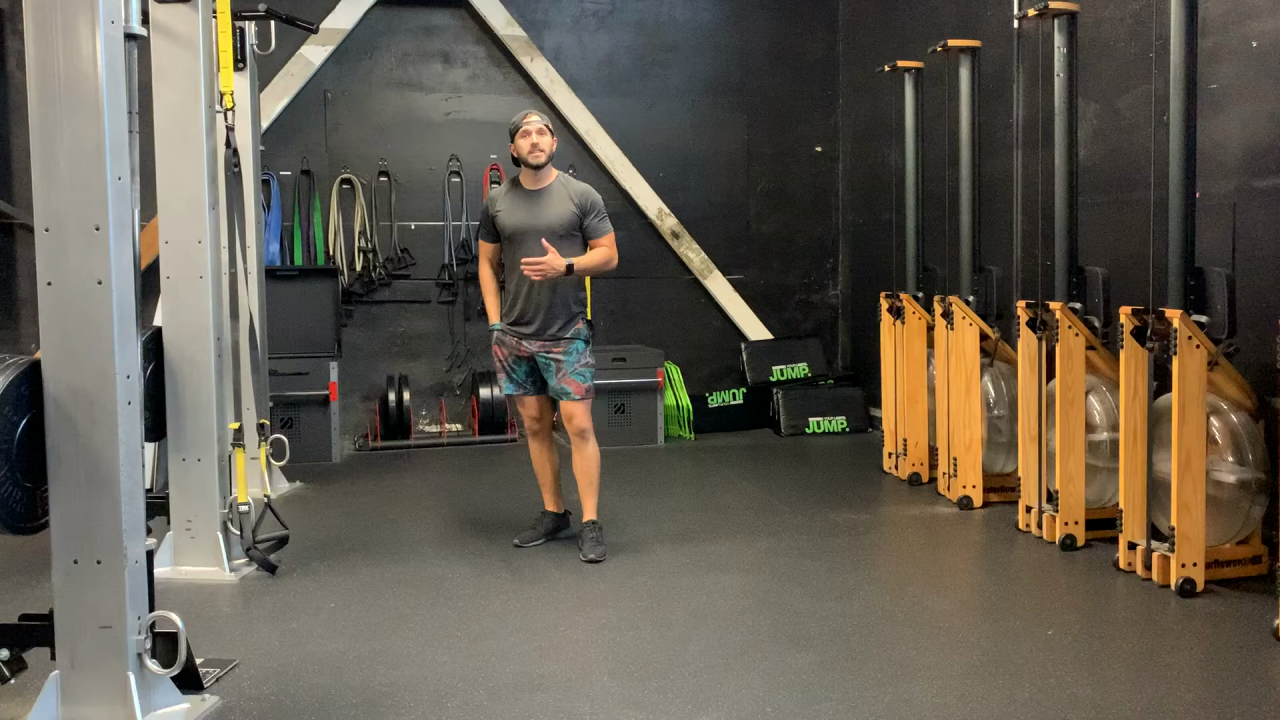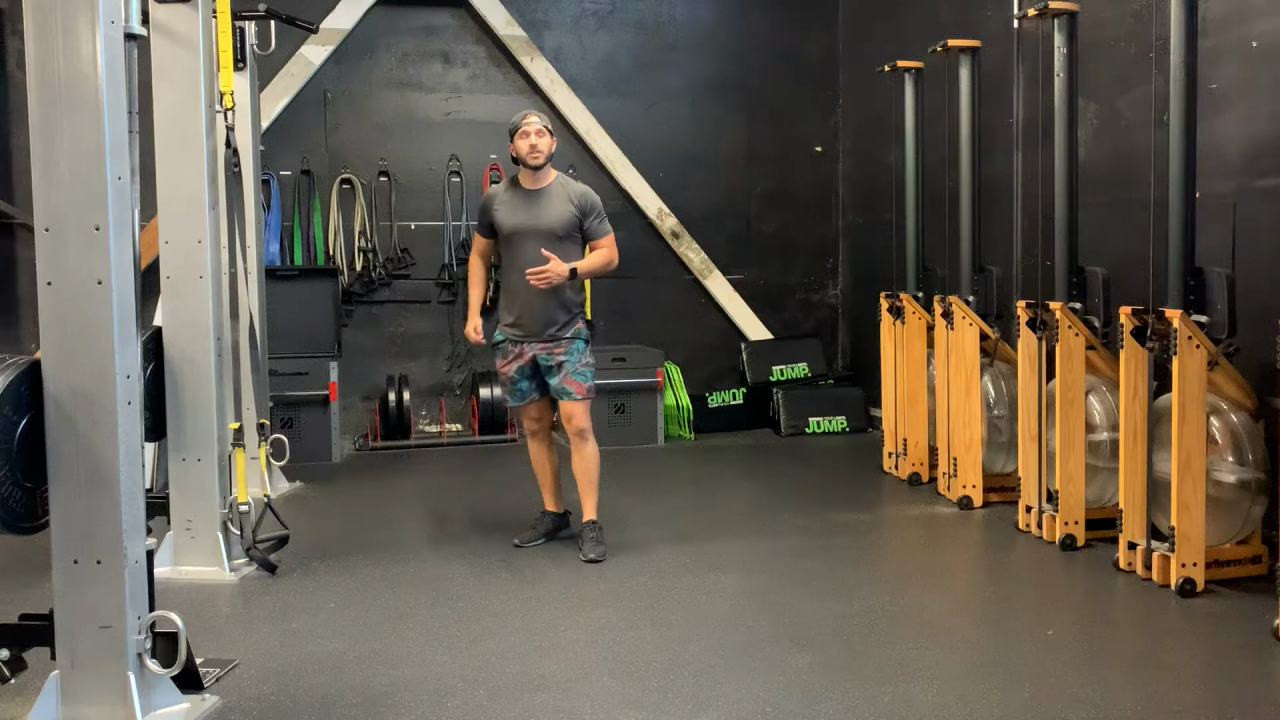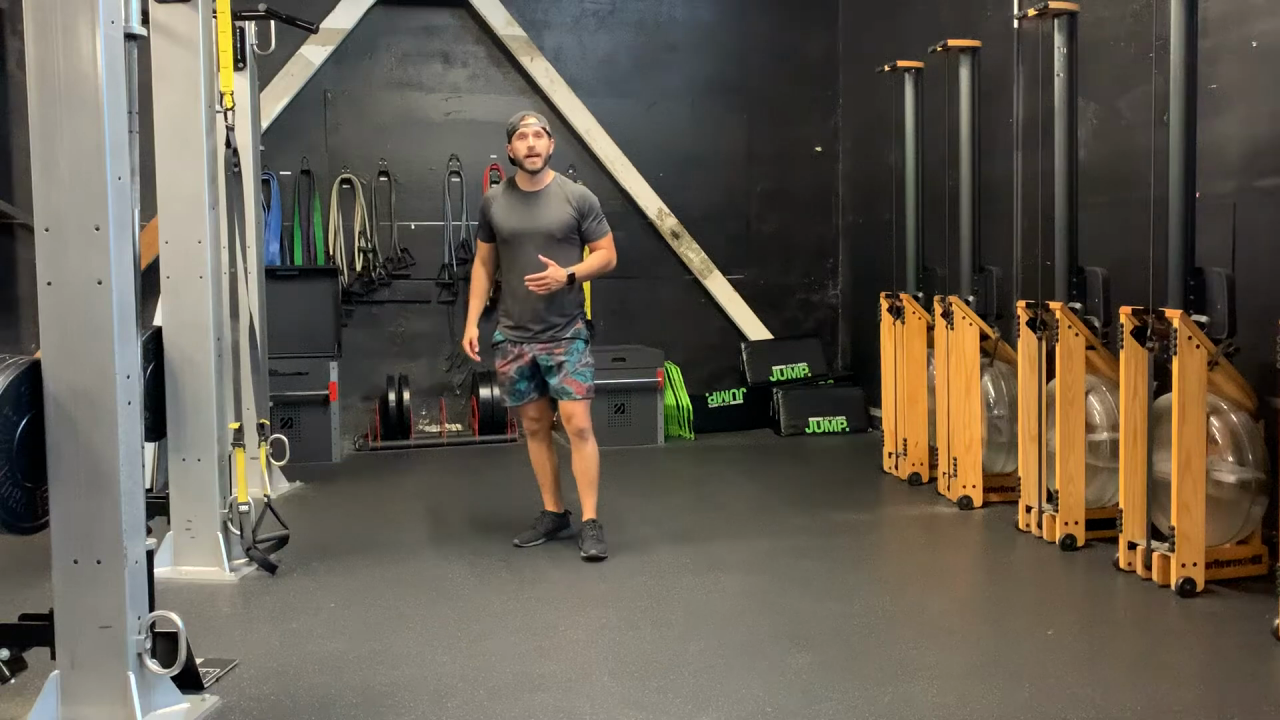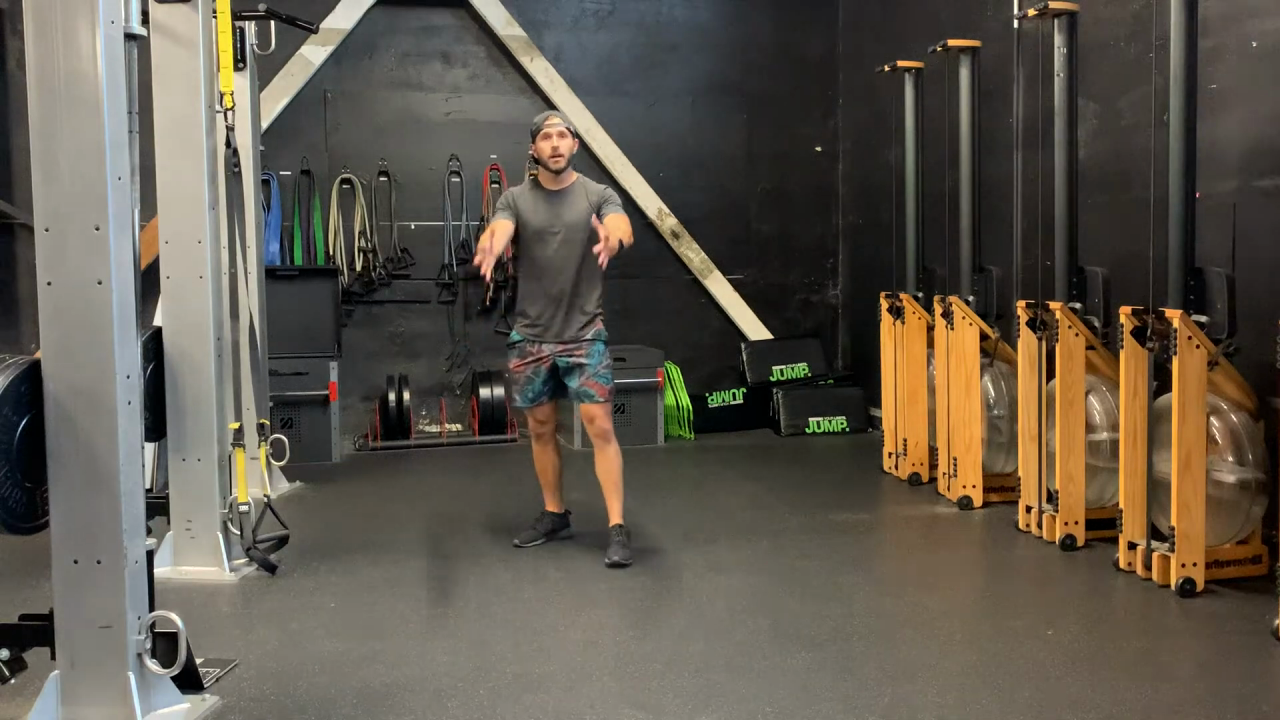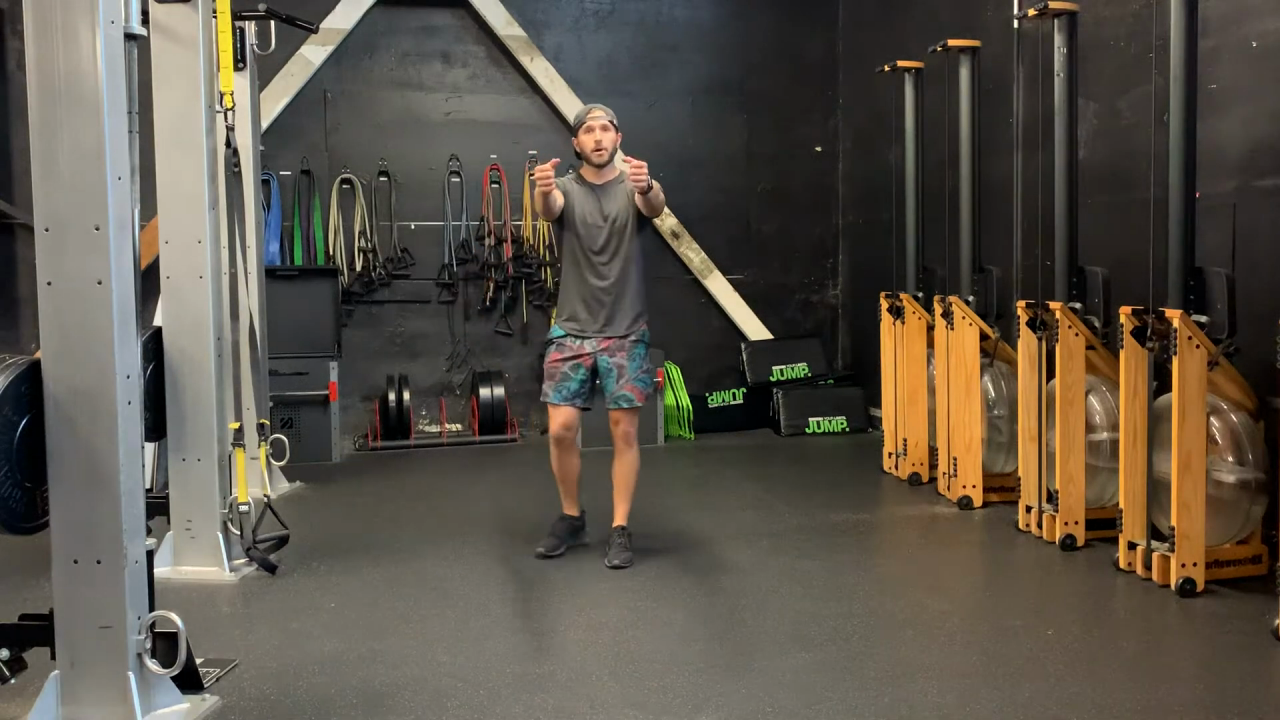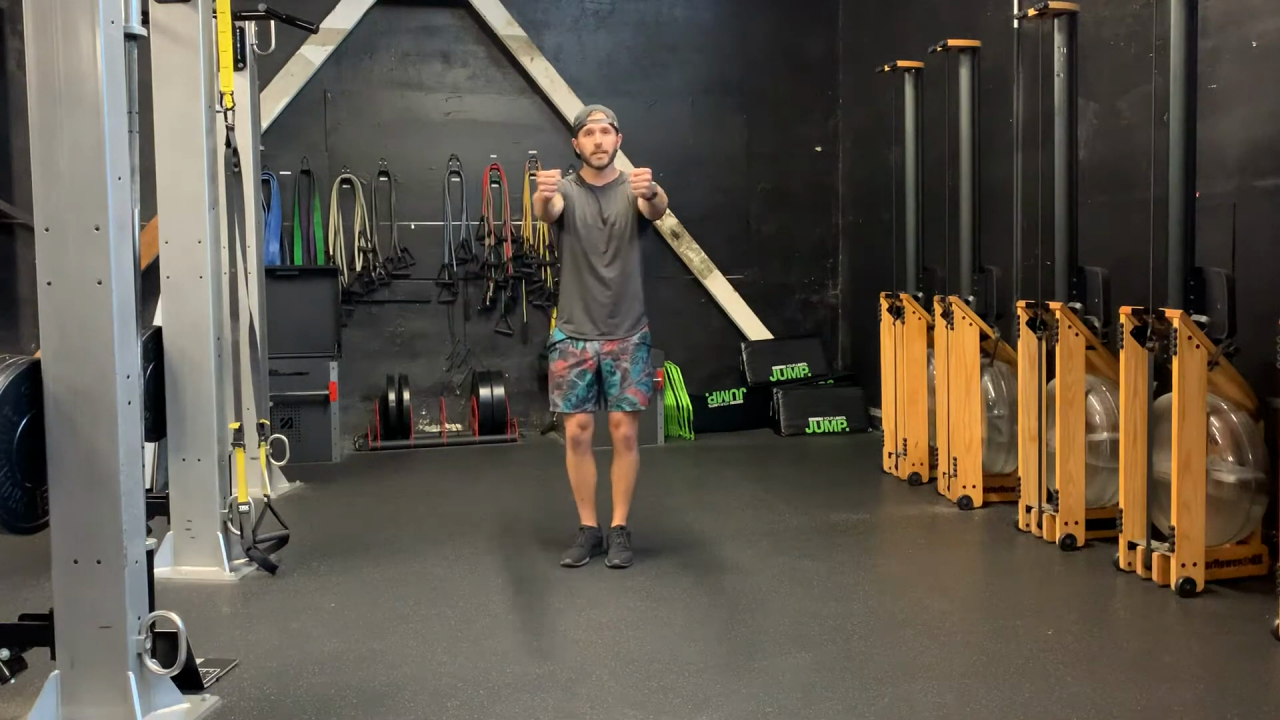
dt=0.5s
person 1, frame 1
left shoulder: (581, 195)
right shoulder: (496, 201)
left elbow: (608, 255)
right elbow: (488, 262)
left wrist: (566, 266)
right wrist: (495, 321)
left hip: (566, 333)
right hip: (516, 335)
left knee: (577, 424)
right knee: (534, 425)
left ankle: (590, 523)
right ankle: (553, 514)
person 1, frame 2
left shoulder: (580, 196)
right shoulder: (495, 199)
left elbow: (609, 255)
right elbow: (479, 256)
left wrist: (569, 270)
right wrist: (474, 313)
left hip: (566, 333)
right hip: (513, 337)
left knee: (578, 425)
right knee: (535, 426)
left ankle: (591, 523)
right ankle: (553, 513)
person 1, frame 3
left shoulder: (578, 197)
right shoulder: (493, 202)
left elbow: (607, 255)
right elbow: (484, 264)
left wrist: (566, 275)
right wrist: (472, 320)
left hip: (565, 333)
right hip: (513, 336)
left knee: (578, 425)
right knee: (535, 426)
left ankle: (590, 524)
right ankle: (553, 514)
person 1, frame 4
left shoulder: (598, 195)
right shoulder: (516, 199)
left elbow: (623, 228)
right elbow: (497, 235)
left wrist: (613, 240)
right wrist: (487, 250)
left hip: (584, 333)
right hip: (530, 336)
left knee: (600, 427)
right knee: (541, 428)
left ankle: (617, 527)
right ankle: (554, 514)
person 1, frame 5
left shoulder: (636, 187)
right shoulder: (564, 189)
left elbow: (657, 206)
right elbow: (546, 209)
left wrist: (647, 185)
right wrist: (542, 189)
left hip: (626, 333)
right hip: (571, 331)
left knee: (624, 432)
right knee: (562, 429)
left ankle: (619, 529)
right ankle: (569, 517)
person 1, frame 6
left shoulder: (635, 191)
right shoulder: (564, 190)
left elbow: (658, 208)
right elbow: (546, 212)
left wrist: (651, 191)
right wrist: (542, 194)
left hip: (628, 335)
right hip: (573, 335)
left knee: (624, 434)
right knee: (578, 434)
left ankle: (619, 529)
right ankle: (588, 528)
